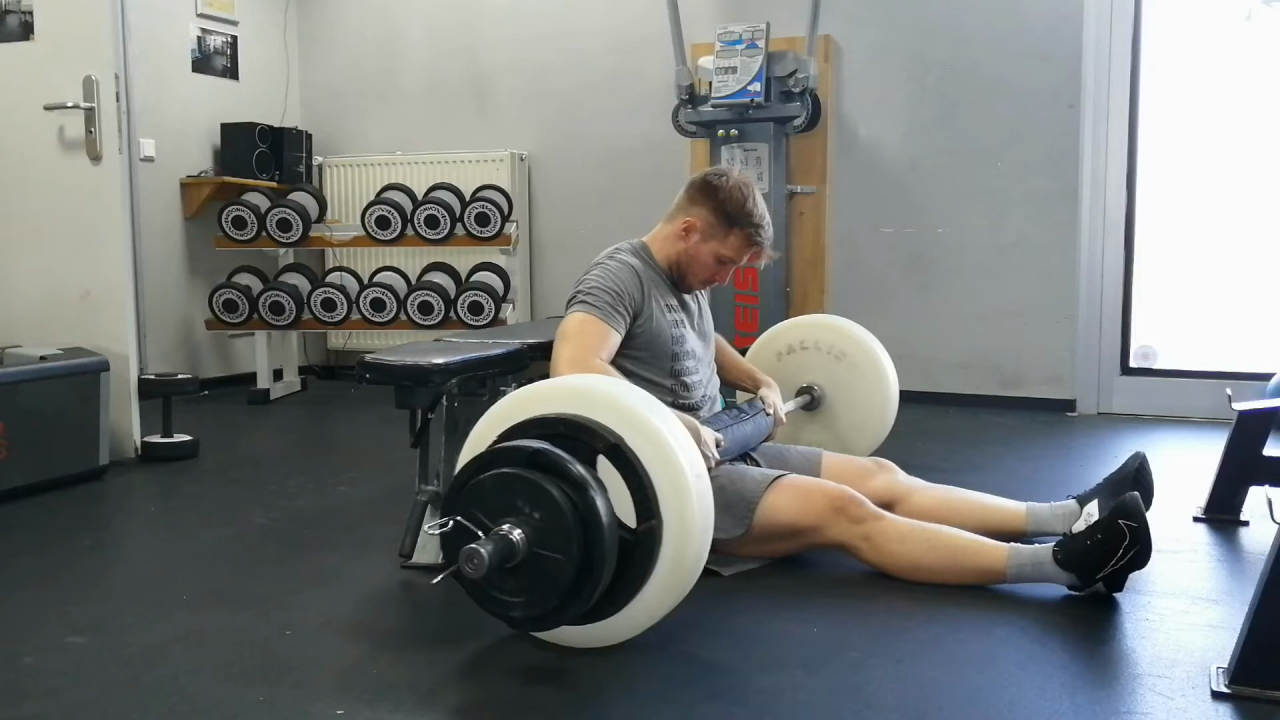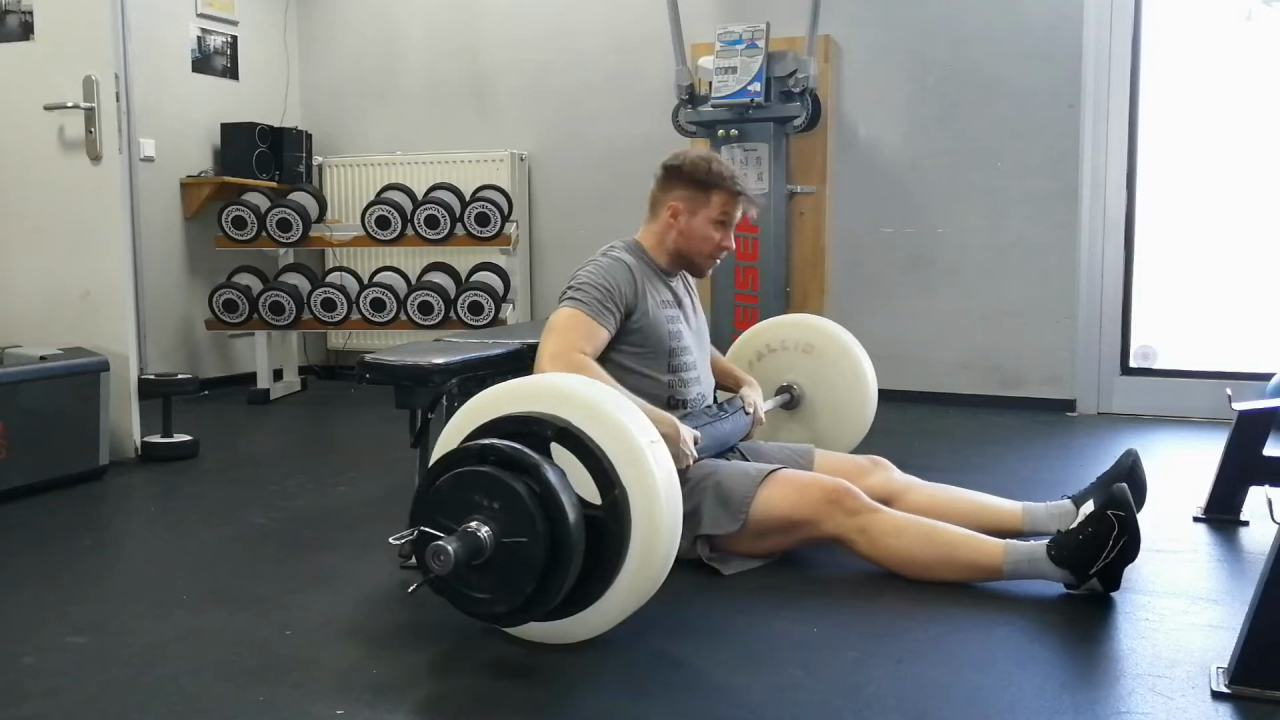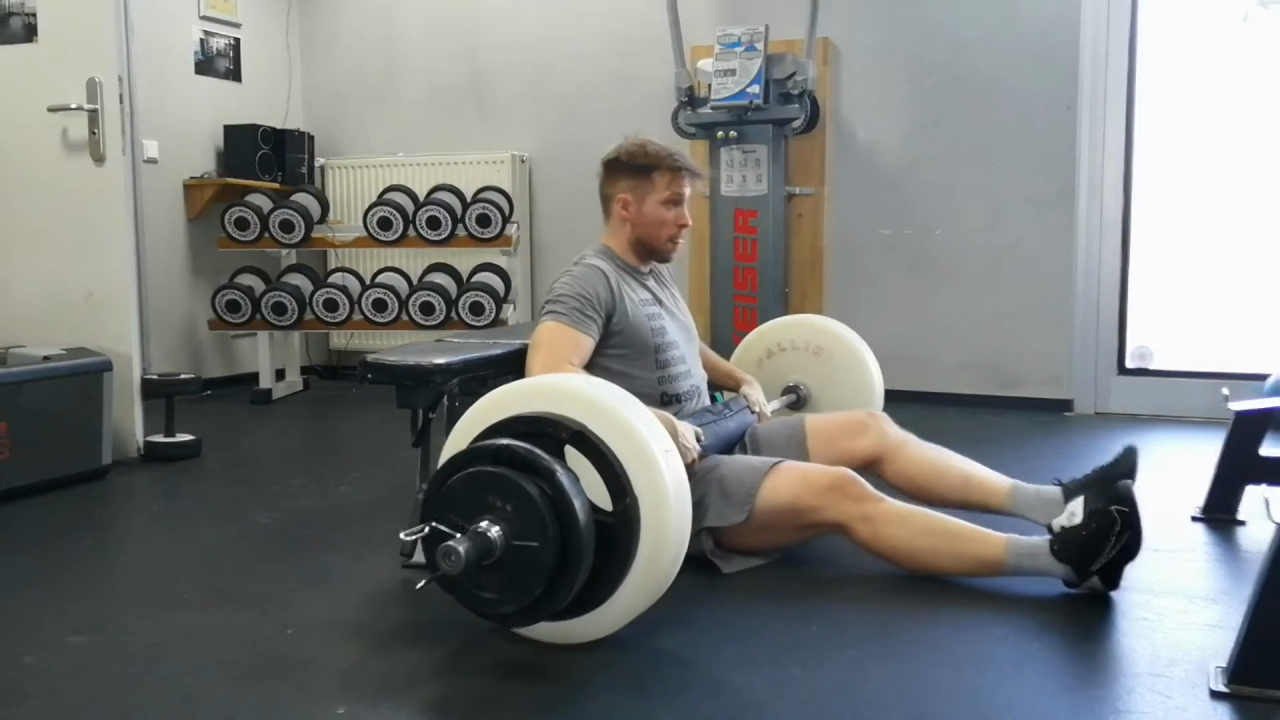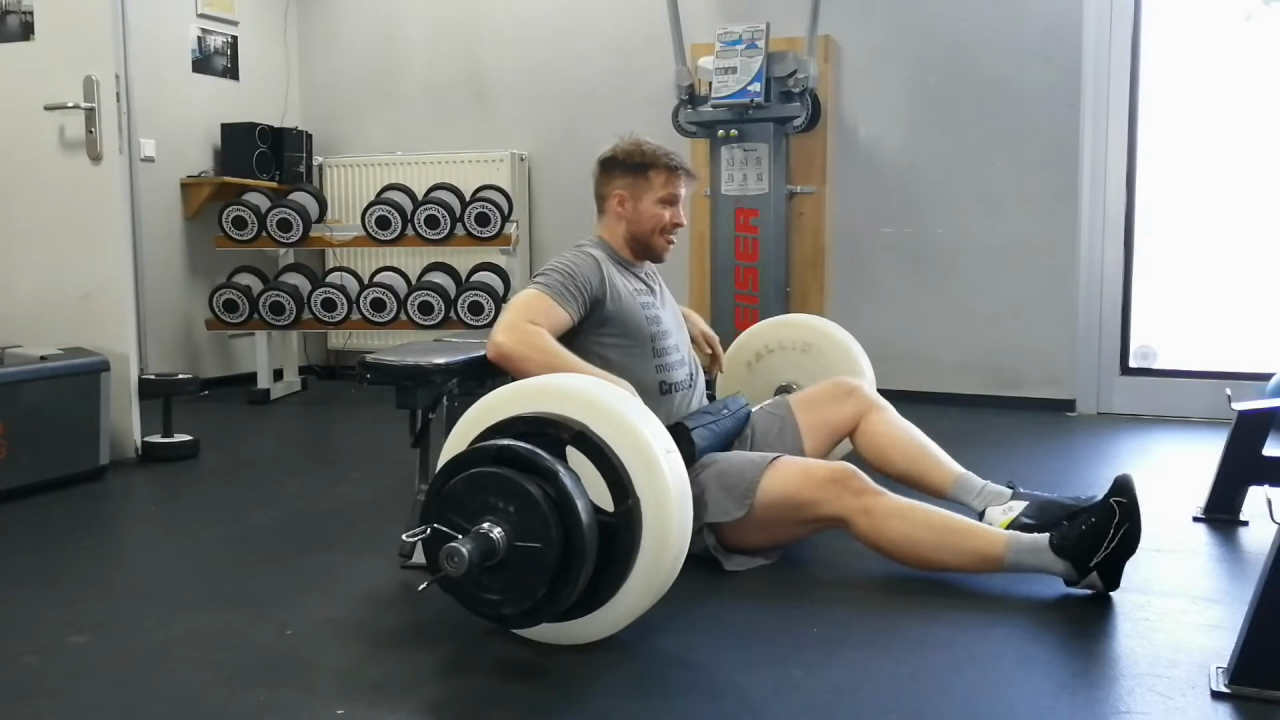
dt=0.5s
person 1, frame 1
left shoulder: (683, 276)
right shoulder: (618, 278)
right elbow: (572, 372)
left wrist: (762, 382)
right wrist: (678, 425)
left hip: (719, 455)
left knee: (879, 476)
right knee: (842, 510)
left ankle: (1069, 516)
right ankle: (1064, 564)
person 1, frame 2
left shoulder: (675, 276)
right shoulder: (612, 275)
right elbow: (556, 364)
left wrist: (742, 381)
right wrist: (657, 424)
left hip: (713, 454)
left knee: (876, 475)
right knee: (837, 505)
left ankle: (1066, 515)
right ankle: (1060, 561)
person 1, frame 3
left shoulder: (652, 272)
right shoulder: (589, 283)
right elbow: (546, 378)
left wrist: (741, 379)
right wrist: (657, 425)
left hip: (718, 448)
left knee: (871, 430)
right knee: (840, 493)
left ankle: (1054, 505)
right ankle: (1063, 558)
person 1, frame 4
left shoulder: (637, 267)
right shoulder: (582, 269)
right elbow: (508, 340)
left wrist: (687, 317)
right wrist: (612, 391)
left hip: (713, 441)
left knee: (851, 396)
right knee: (839, 487)
left ankle: (1002, 507)
right ankle: (1062, 557)
